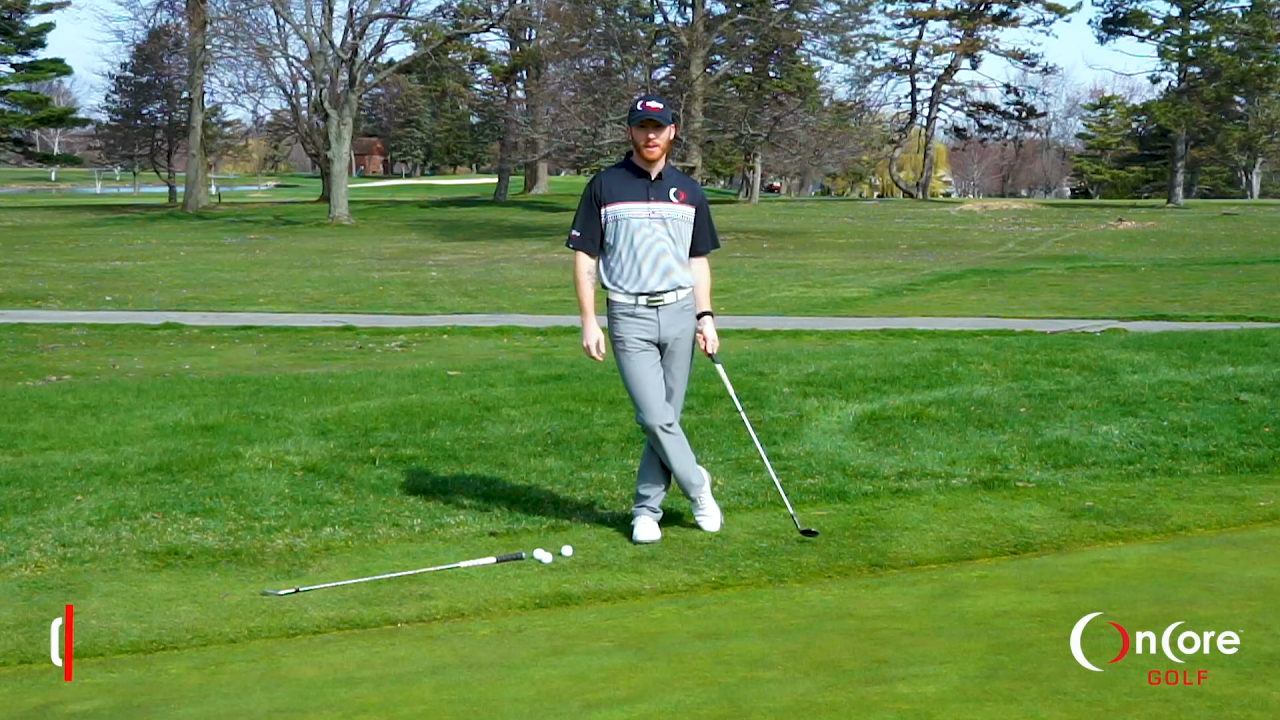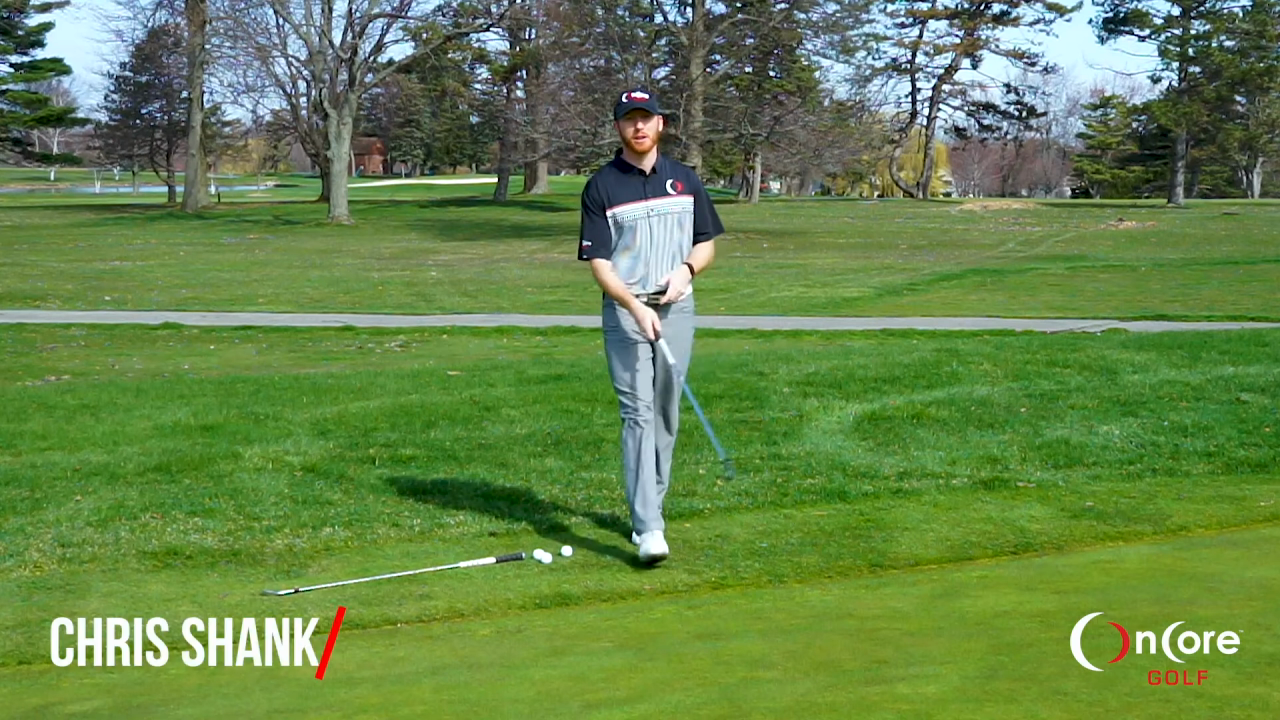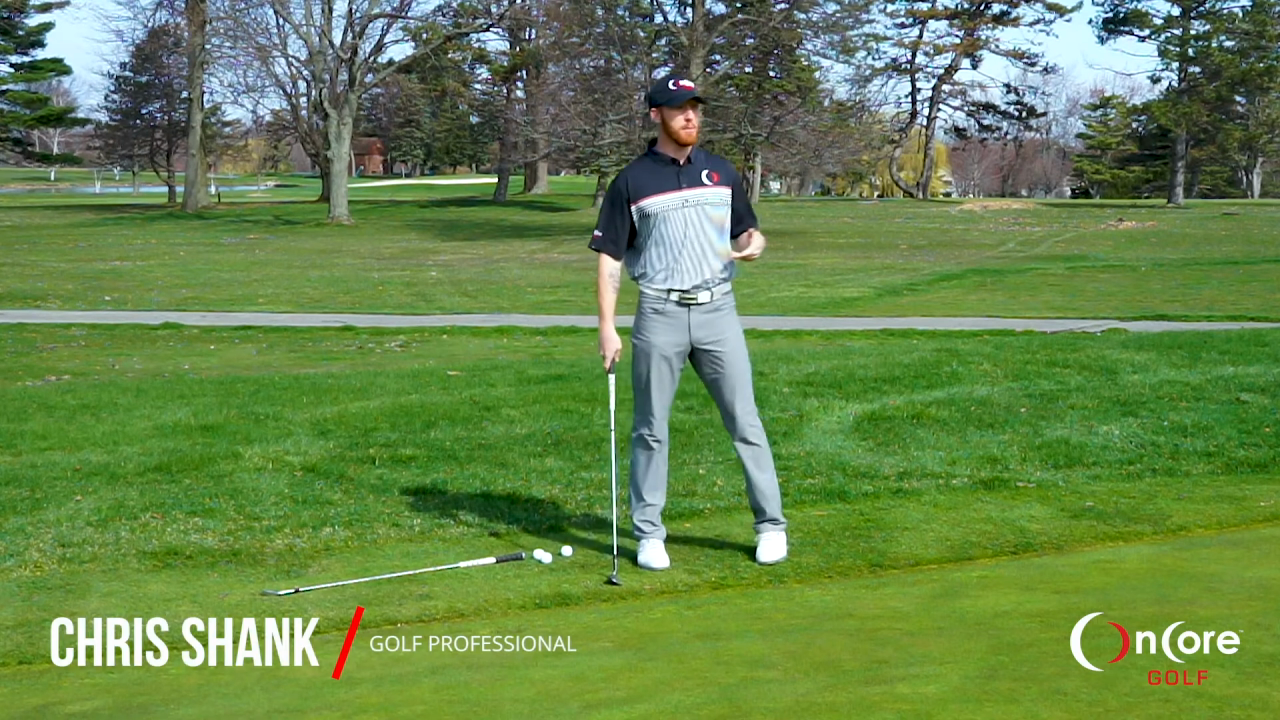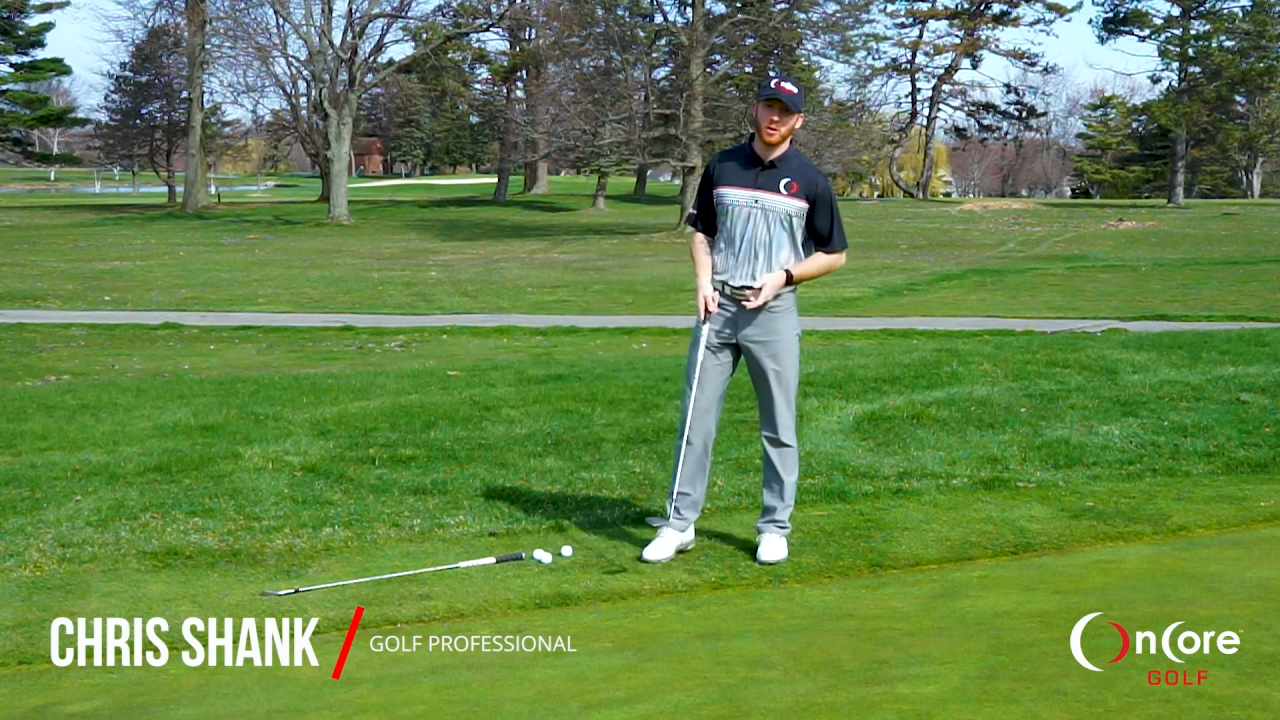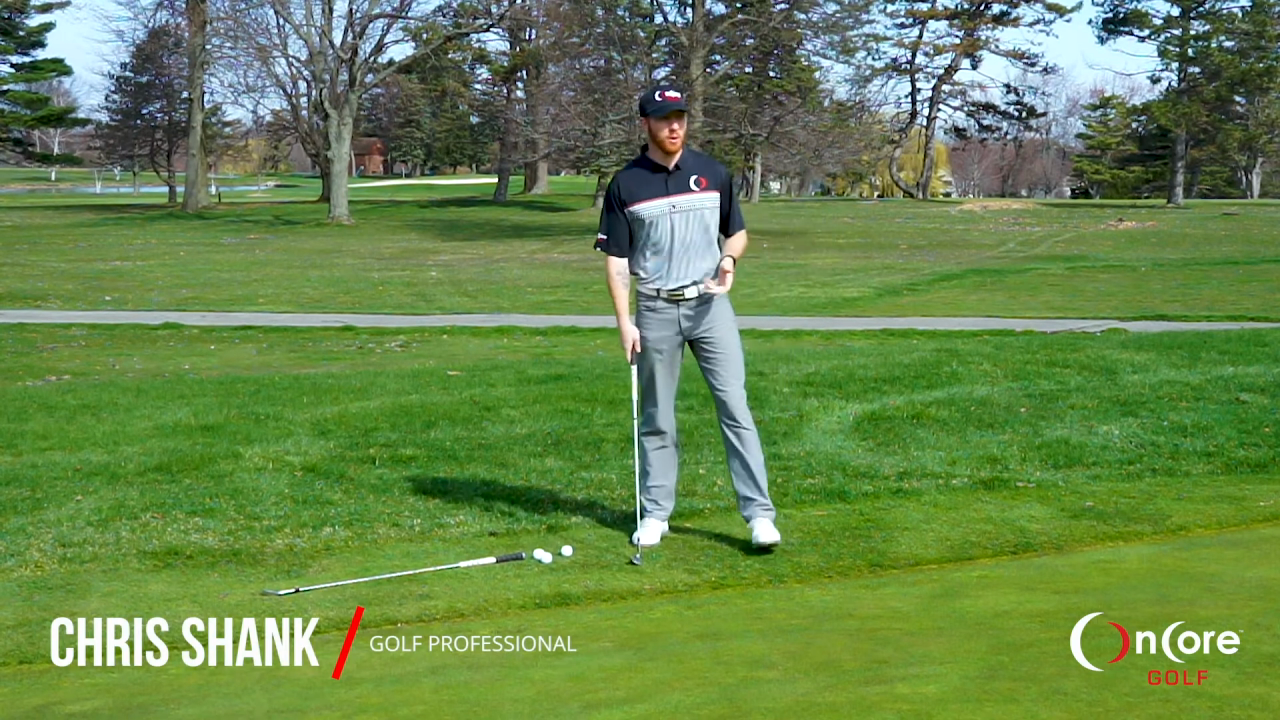
dt=1s
person 1, frame 1
left shoulder: (690, 191)
right shoulder: (604, 186)
left elbow: (698, 259)
right elbow: (585, 257)
left wrist: (705, 317)
right wrist: (589, 322)
left hip: (678, 313)
right hip: (629, 317)
left knee: (667, 416)
right knee: (655, 417)
left ankle: (646, 509)
right ankle: (696, 484)
person 1, frame 2
left shoulder: (685, 179)
right shoulder: (601, 187)
left elbow: (707, 242)
right elbow: (599, 262)
left wrist: (686, 270)
right wrist: (635, 309)
left hip: (677, 313)
right hip: (625, 313)
left knee: (664, 419)
right knee: (636, 415)
left ankle: (646, 510)
right ankle: (649, 527)
person 1, frame 3
left shoulder: (722, 171)
right shoulder: (631, 180)
left elbow: (745, 229)
right elbow: (610, 256)
left wrist: (752, 244)
right wrist: (606, 327)
left hip: (718, 312)
right hip: (659, 315)
left knee: (744, 423)
right knee: (651, 429)
left ankle: (770, 523)
right ankle: (648, 532)
person 1, frame 4
left shoulder: (811, 181)
right shoulder: (721, 167)
left elbow: (833, 255)
right elbow: (701, 233)
left wrist: (783, 275)
right wrist: (703, 280)
left hip: (774, 312)
right hip: (719, 309)
left knee: (778, 427)
right knee: (696, 418)
left ankle: (775, 527)
right ankle: (680, 523)
person 1, frame 5
left shoulder: (714, 174)
right shoulder: (624, 185)
left elbow: (736, 233)
right elbow: (616, 258)
left wrist: (728, 262)
right wrist: (624, 321)
left hip: (710, 306)
right hip: (656, 310)
left knee: (734, 407)
right knee: (657, 417)
left ankle: (758, 511)
right ankle: (656, 512)
